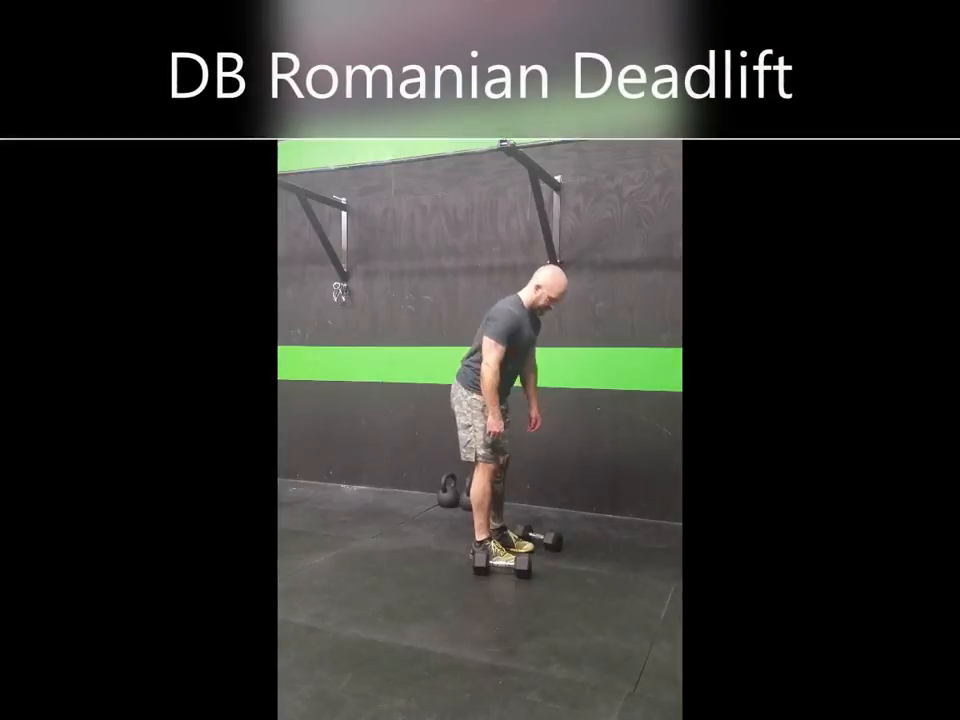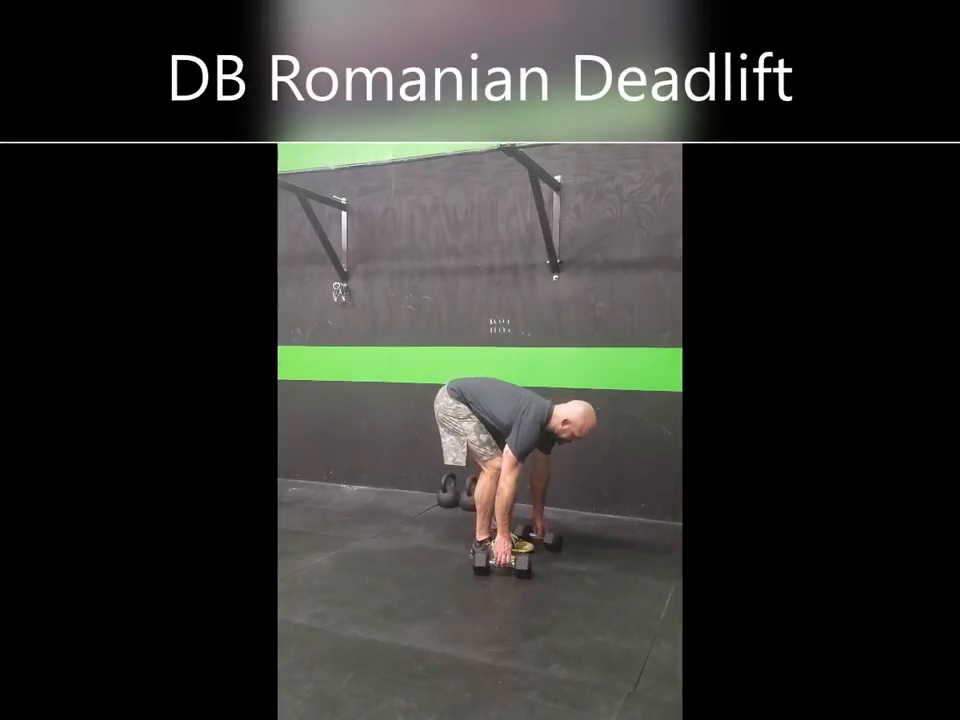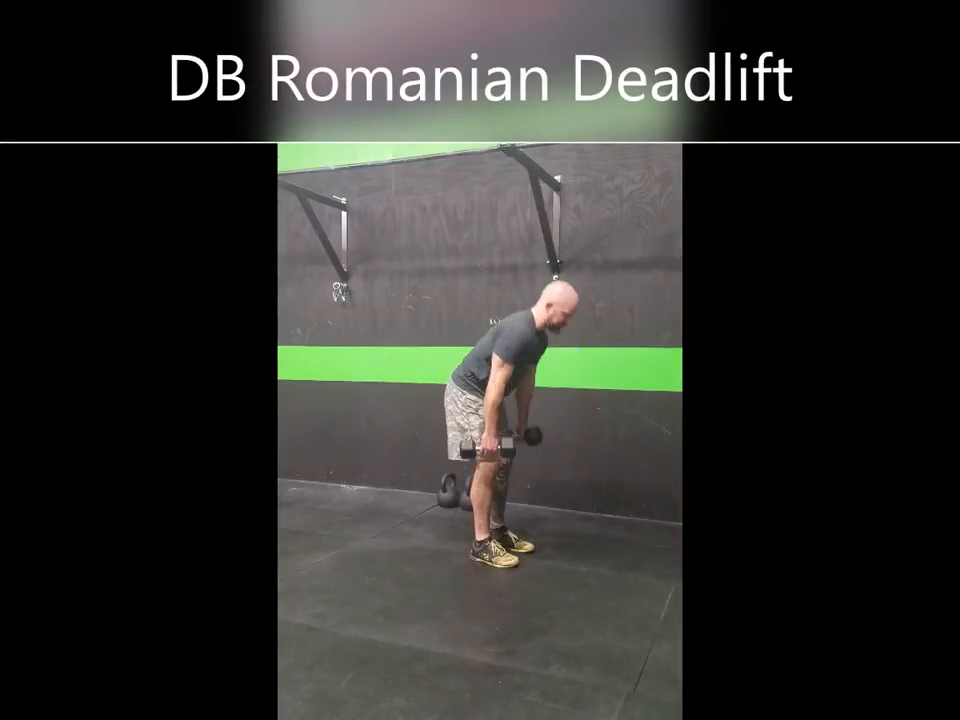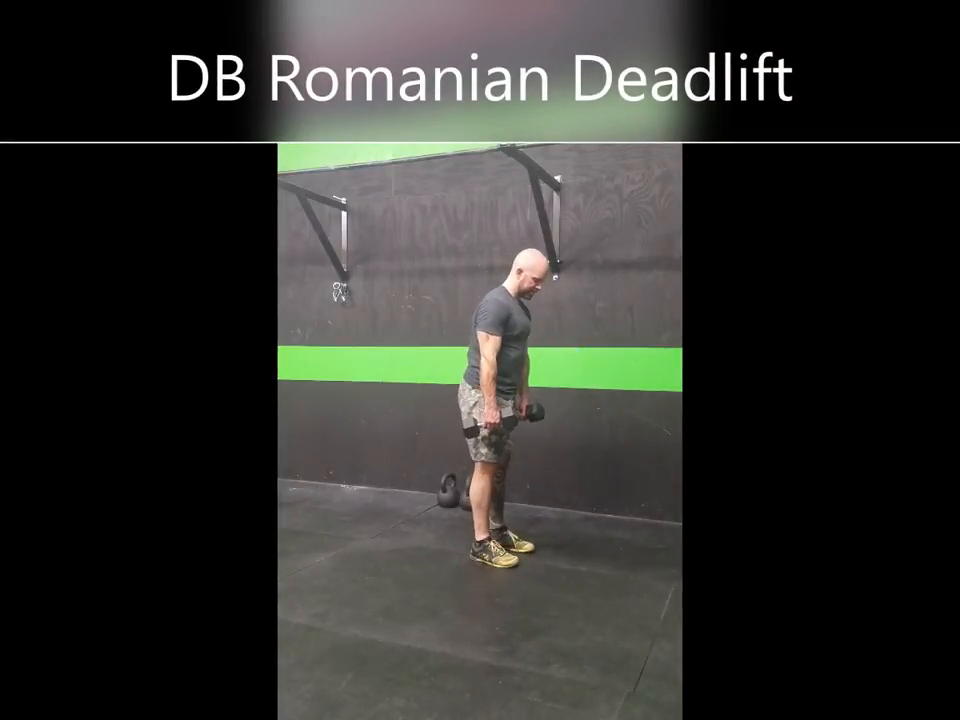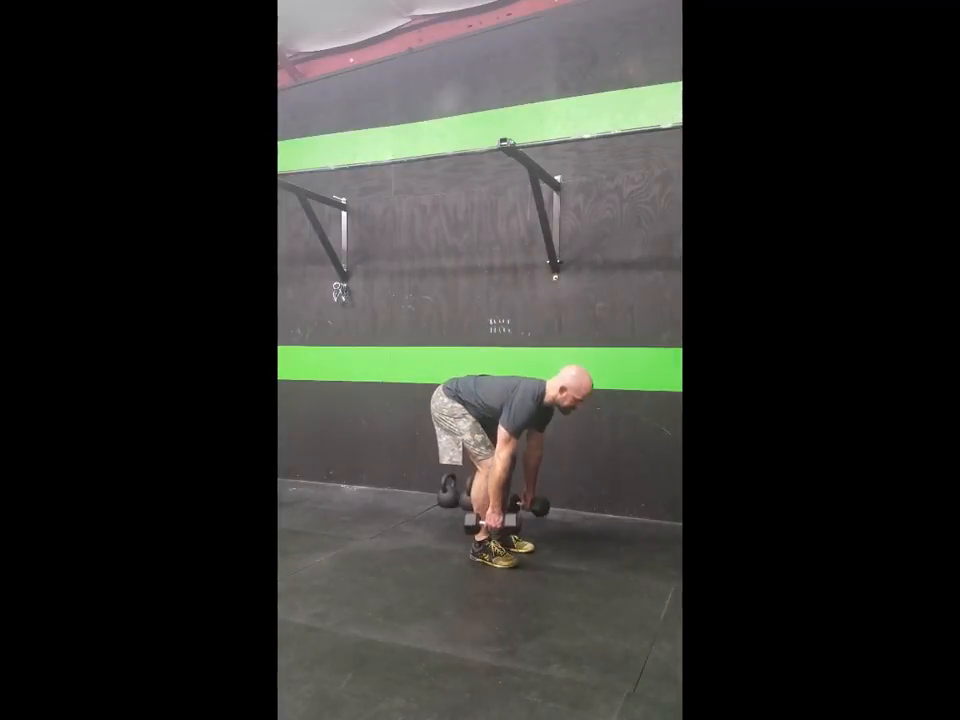
dt=1s
person 1, frame 1
left shoulder: (532, 318)
right shoulder: (507, 313)
left elbow: (528, 364)
right elbow: (489, 366)
left wrist: (533, 404)
right wrist: (493, 414)
left hip: (494, 396)
right hip: (473, 394)
left knee: (499, 463)
right knee: (487, 465)
left ankle: (498, 530)
right ankle: (482, 542)
person 1, frame 2
left shoulder: (548, 421)
right shoulder: (530, 424)
left elbow: (541, 471)
right elbow: (507, 482)
left wrist: (538, 515)
right wrist: (502, 536)
left hip: (470, 401)
right hip: (453, 403)
left knee: (505, 466)
right knee: (494, 466)
left ankle: (496, 533)
right ankle: (482, 543)
person 1, frame 3
left shoulder: (539, 336)
right shoulder: (517, 331)
left elbow: (526, 380)
right elbow: (496, 383)
left wrist: (522, 422)
right wrist: (490, 433)
left hip: (485, 394)
right hip: (466, 393)
left knee: (503, 461)
right knee: (488, 464)
left ankle: (498, 531)
right ankle: (482, 543)
person 1, frame 4
left shoulder: (520, 308)
right shoulder: (495, 304)
right elbow: (487, 359)
left wrist: (523, 396)
right wrist: (490, 406)
left hip: (506, 397)
right hip: (483, 395)
left knee: (500, 465)
right knee: (486, 466)
left ankle: (498, 530)
right ankle: (481, 543)
person 1, frame 5
left shoulder: (543, 404)
right shoulder: (525, 401)
left elbow: (534, 450)
right elbow: (501, 457)
left wrist: (530, 491)
right wrist: (494, 509)
left hip: (470, 406)
right hip: (450, 404)
left knee: (508, 462)
right knee: (488, 464)
left ankle: (499, 533)
right ankle: (482, 545)
